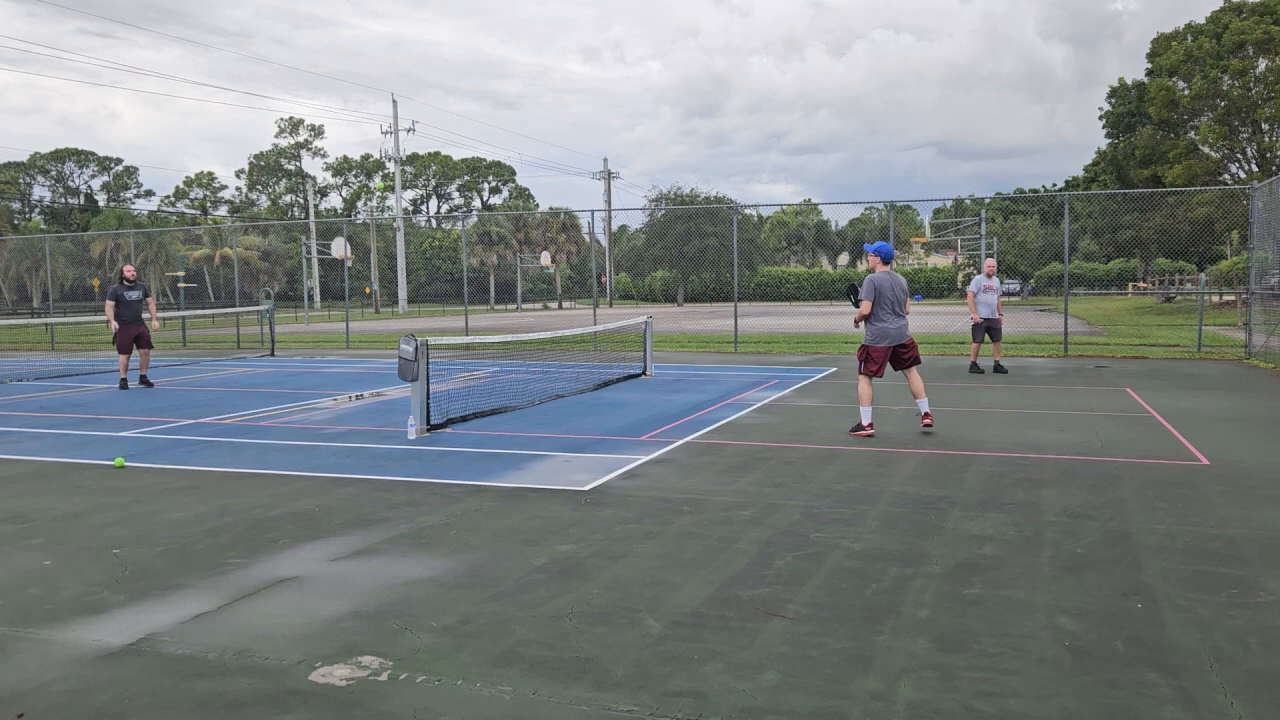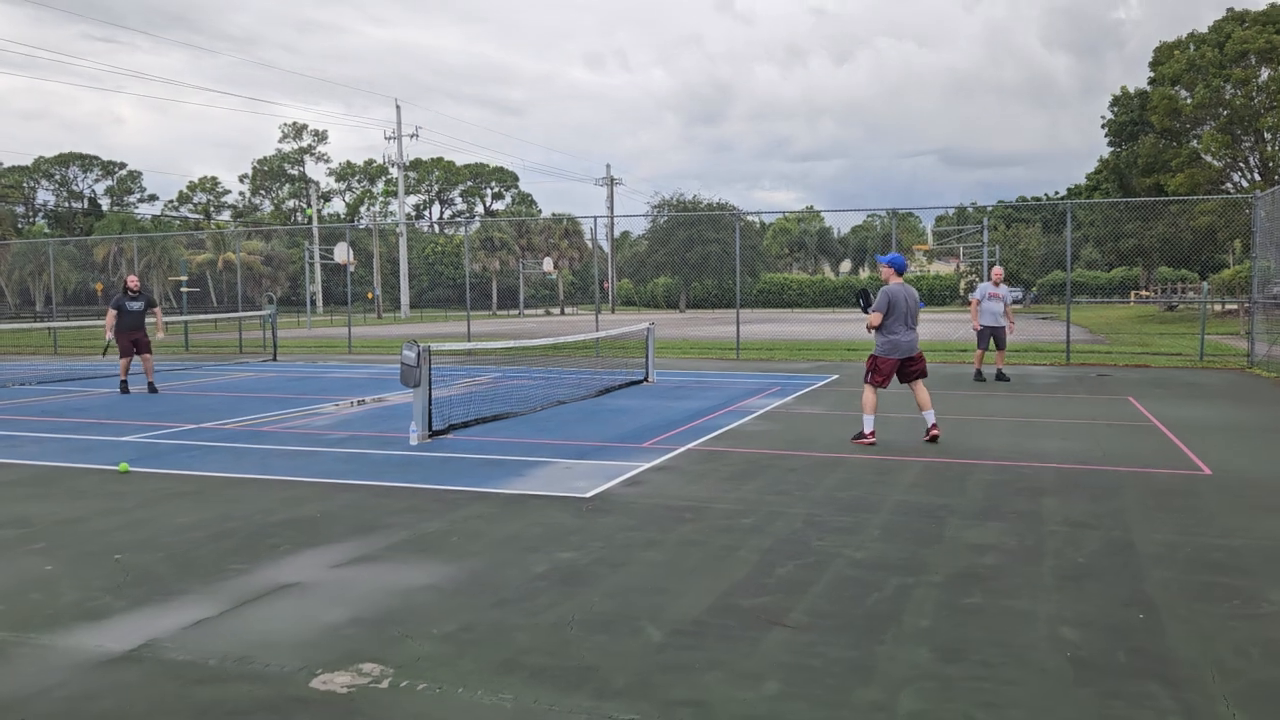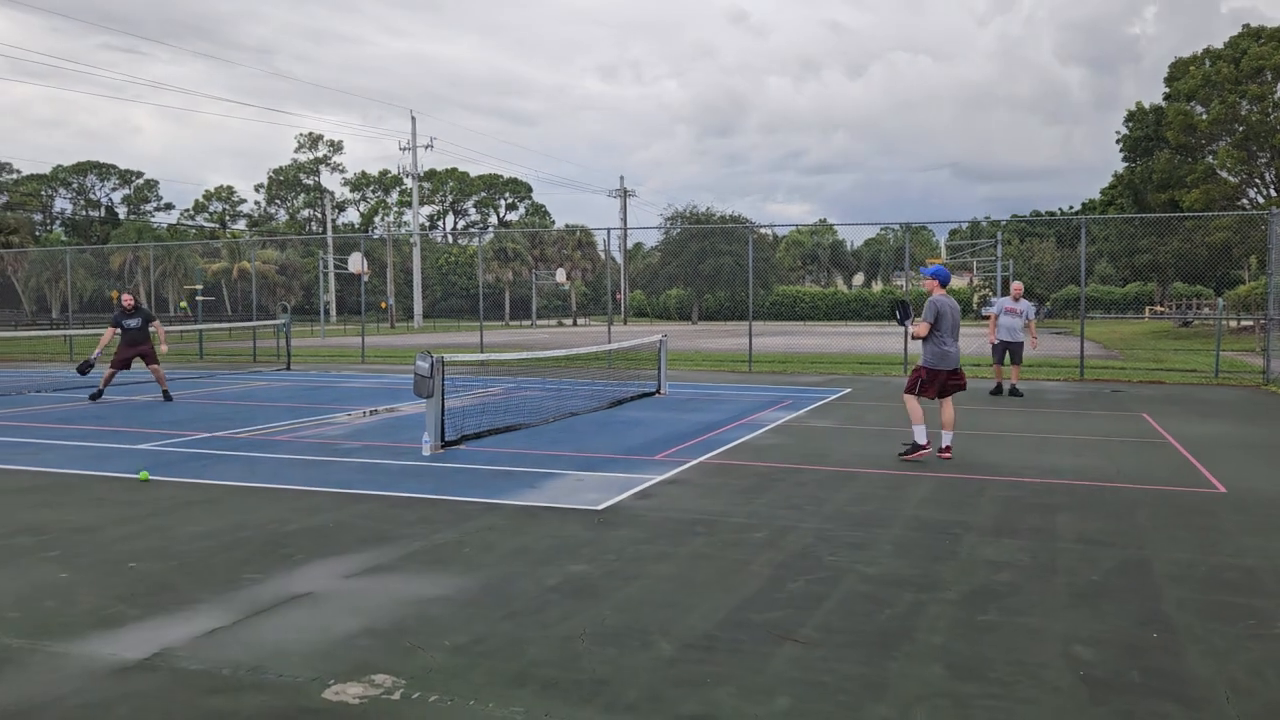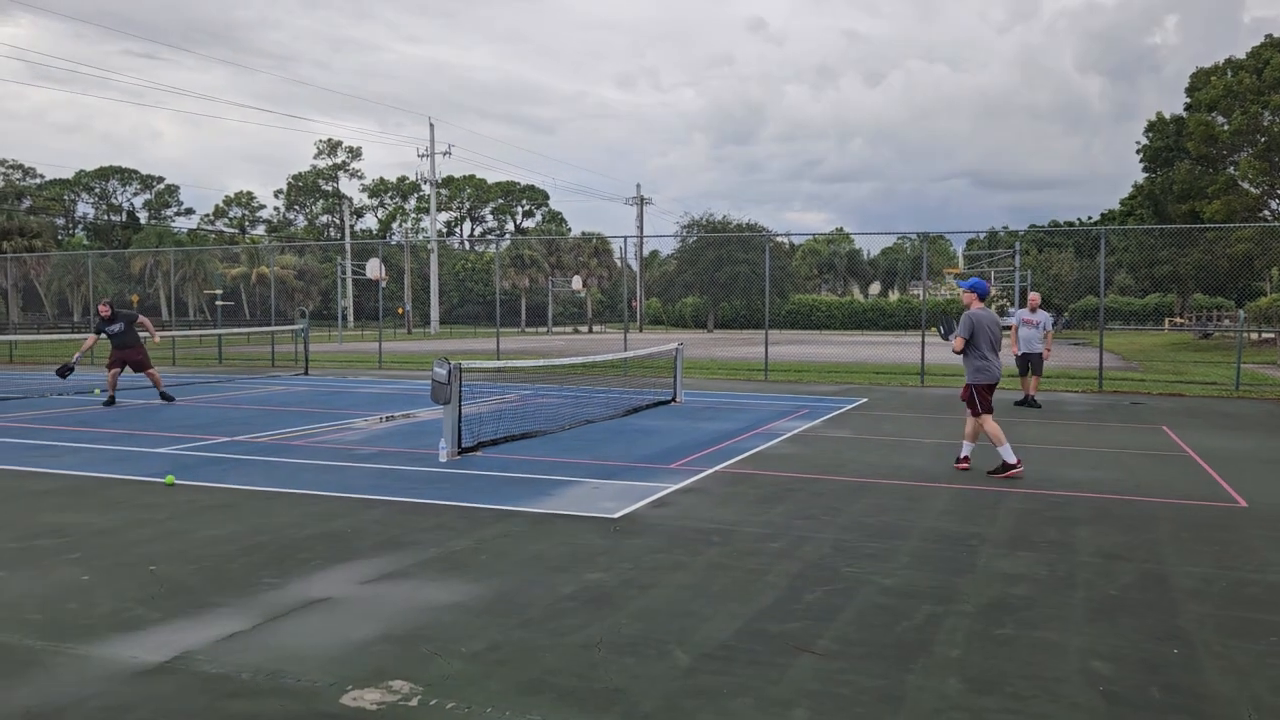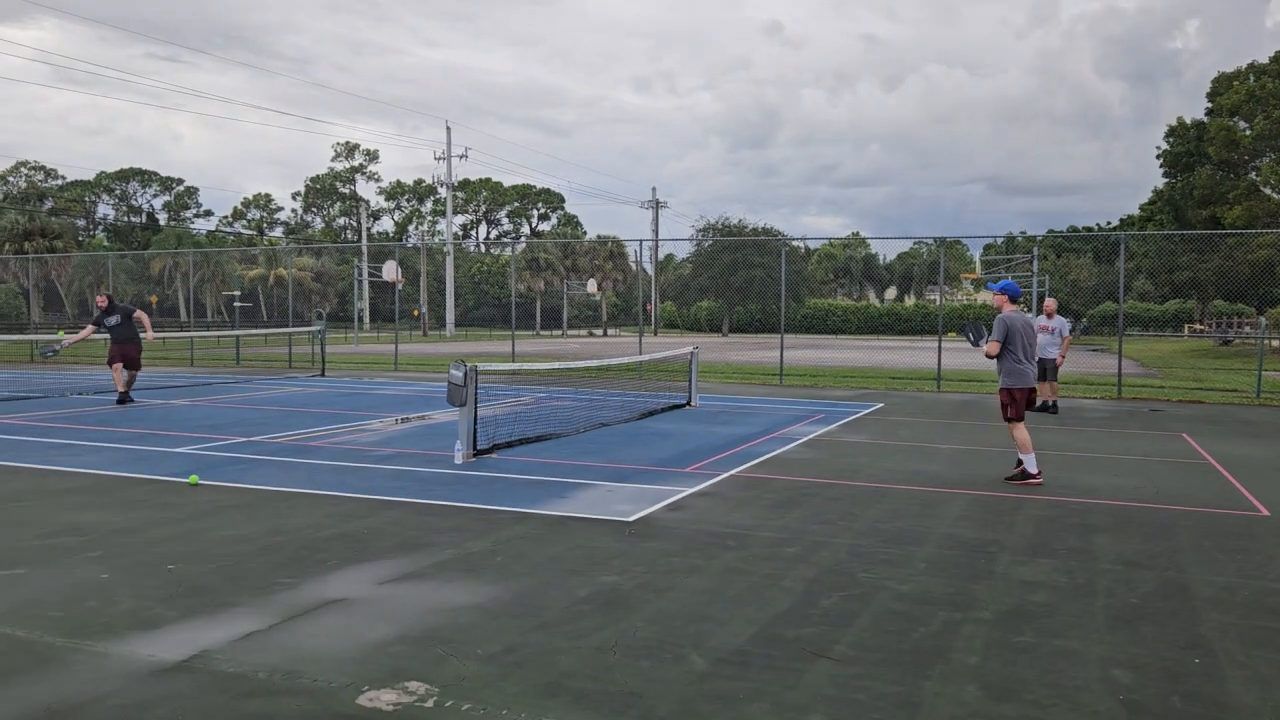
dt=0.3s
person 1, frame 1
left shoulder: (872, 280)
right shoulder: (901, 280)
left elbow: (864, 310)
right elbow: (907, 309)
left wrist: (857, 319)
left hip: (877, 338)
right hip: (901, 335)
left knee: (865, 378)
right knee: (911, 372)
left ankle: (866, 424)
right ankle: (926, 413)
person 1, frame 2
left shoulder: (887, 291)
right shoulder: (913, 292)
left elbow: (875, 322)
left wrist: (868, 324)
left hip: (887, 349)
right hip: (910, 347)
left knee: (870, 387)
right knee: (917, 385)
left ankle: (868, 432)
right ankle: (932, 426)
person 1, frame 3
left shoulder: (933, 302)
right shoulder: (953, 303)
left elbow: (922, 332)
left wrist: (913, 331)
right wrist: (919, 328)
left hip: (933, 361)
right hip: (952, 360)
left knee: (910, 396)
right knee: (945, 401)
left ankle: (921, 442)
right ankle: (945, 447)
person 1, frame 4
left shoulder: (969, 316)
right shoulder: (994, 317)
left elbow: (957, 347)
left wrist: (954, 345)
left hip: (978, 375)
right hip: (992, 372)
left knee: (984, 419)
right knee: (974, 413)
left ankle: (1011, 461)
right ankle: (964, 456)
person 1, frame 5
left shoulder: (1003, 319)
right shoulder: (1026, 319)
left elbow: (992, 351)
left wrist: (986, 350)
right wrist: (992, 349)
left hip: (1013, 380)
right hip: (1028, 377)
left knee: (1015, 424)
right knee: (1017, 419)
left ankle: (1032, 472)
right ankle: (1025, 459)
